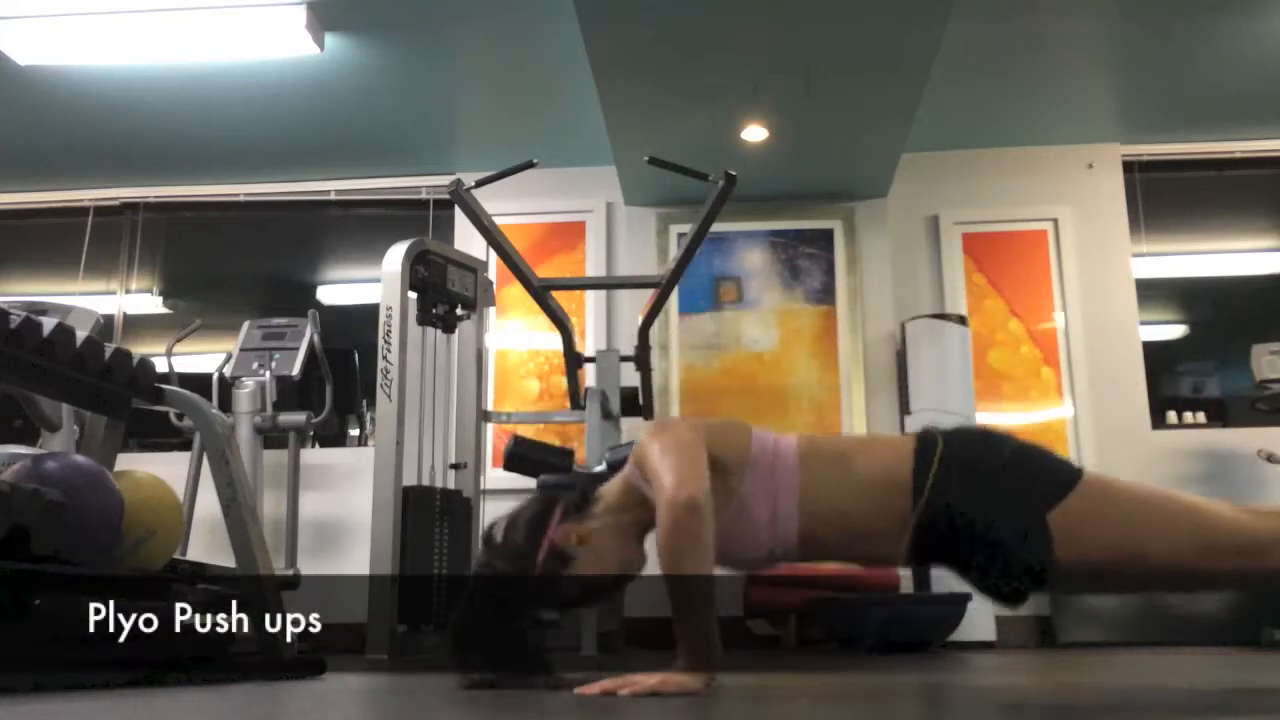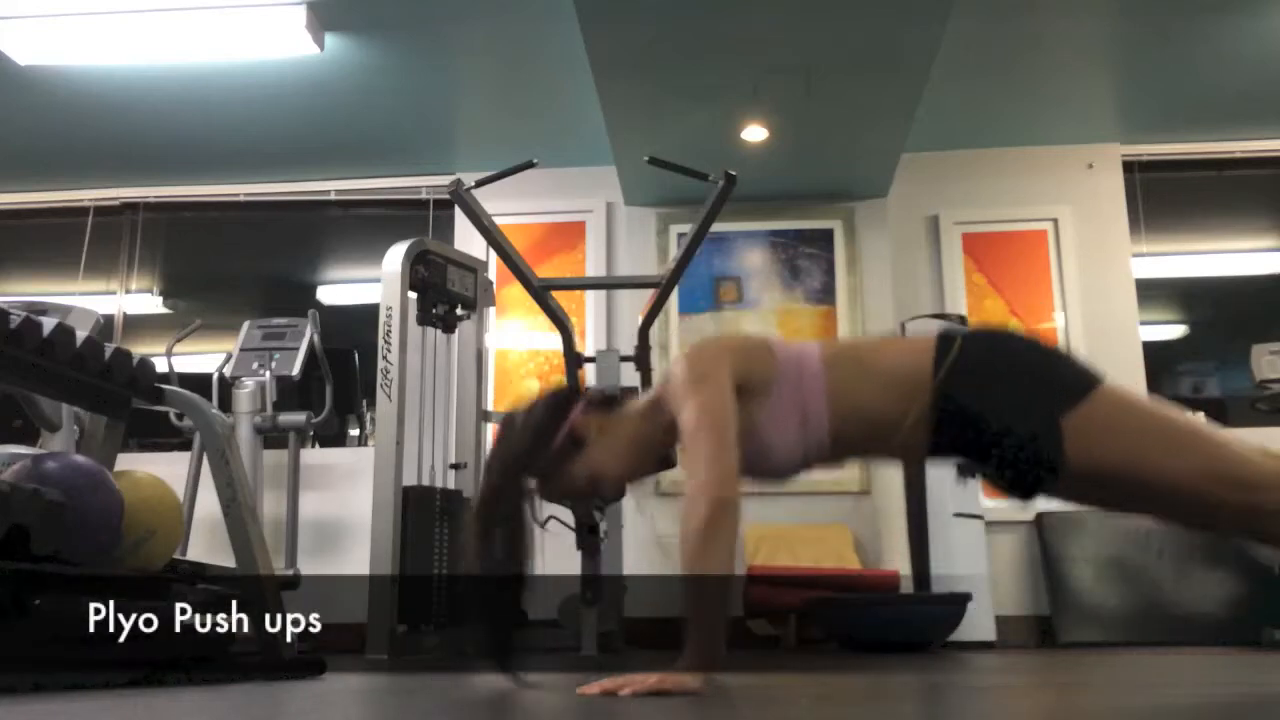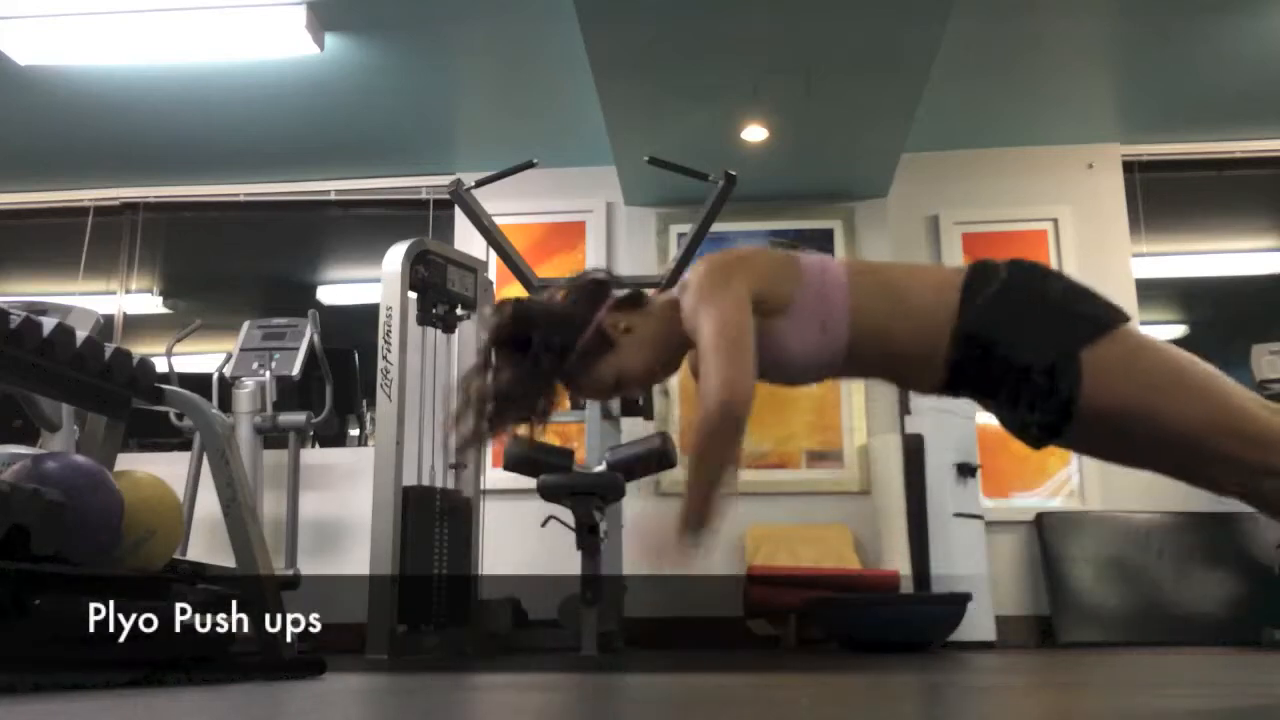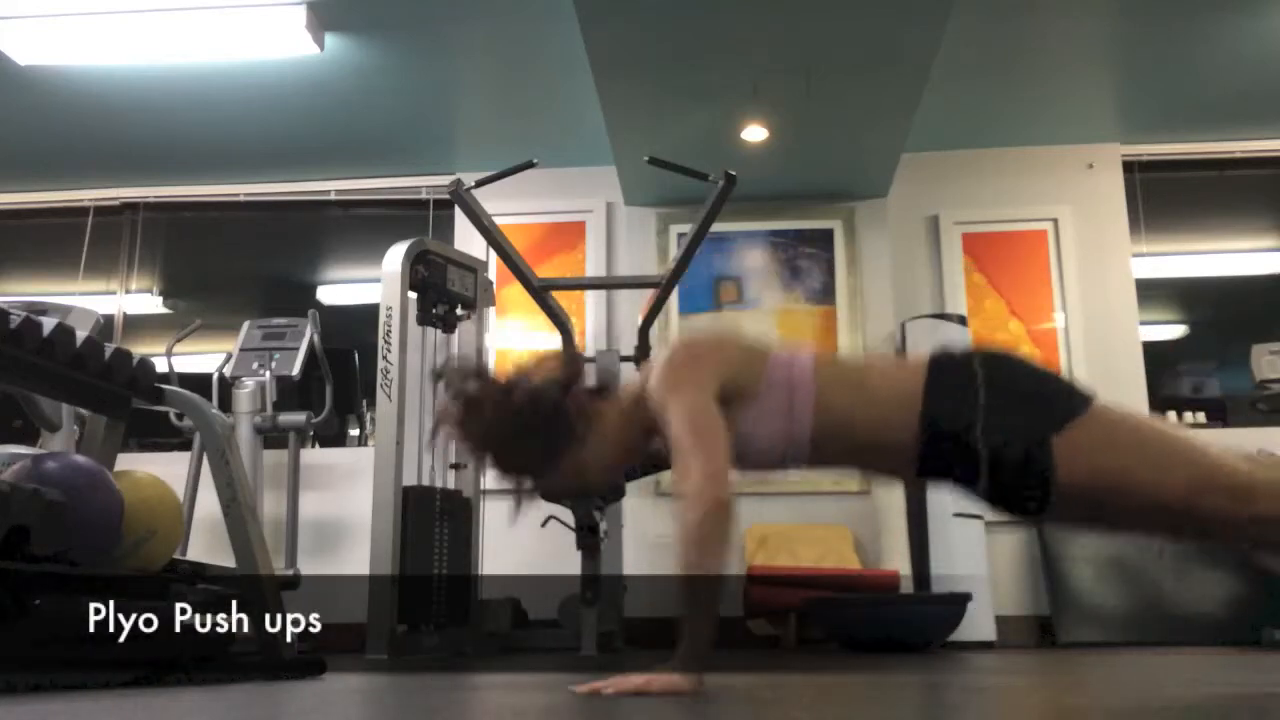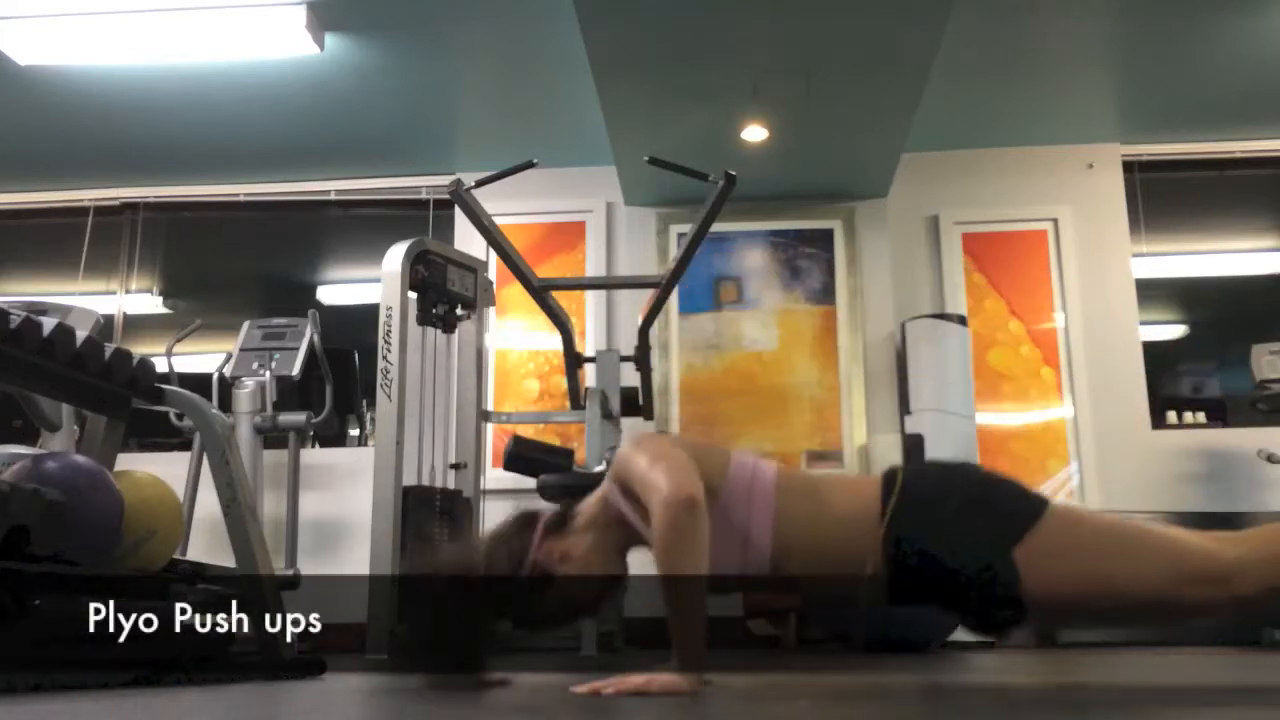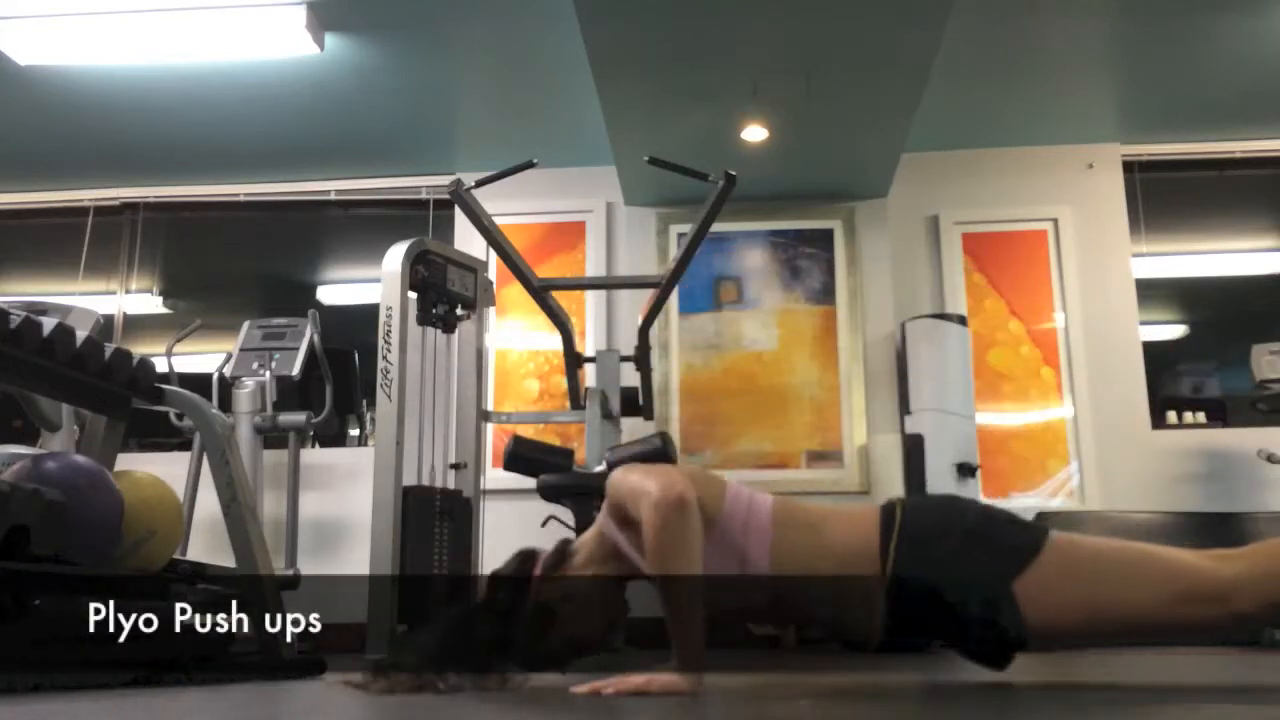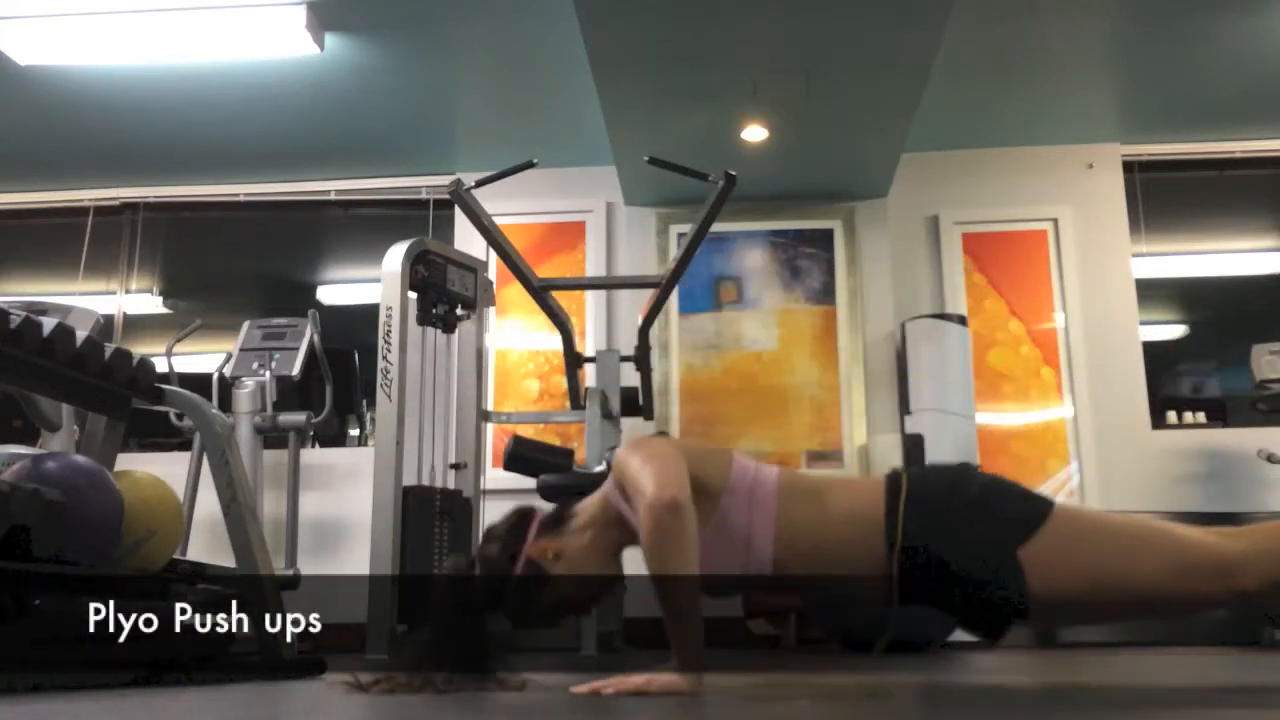
dt=0.2s
person 1, frame 1
left shoulder: (658, 448)
right shoulder: (656, 495)
left elbow: (688, 507)
left wrist: (694, 665)
left hip: (968, 496)
right hip: (947, 507)
person 1, frame 2
left shoulder: (695, 376)
right shoulder: (678, 421)
left elbow: (713, 508)
right elbow: (712, 526)
left wrist: (695, 665)
left hip: (992, 394)
right hip: (967, 408)
person 1, frame 3
left shoulder: (714, 289)
right shoulder: (702, 331)
left elbow: (728, 407)
right elbow: (720, 428)
left wrist: (679, 547)
left hip: (1019, 332)
right hip: (999, 345)
person 1, frame 4
left shoulder: (675, 379)
right shoulder: (670, 400)
left elbow: (710, 500)
right elbow: (711, 510)
left wrist: (687, 663)
left hip: (980, 421)
right hip: (968, 433)
person 1, frame 5
left shoulder: (638, 462)
right shoulder: (637, 501)
left elbow: (690, 512)
left wrist: (685, 667)
left hip: (948, 534)
right hip: (930, 550)
person 1, frame 6
left shoulder: (625, 494)
right shoulder: (632, 542)
left elbow: (672, 505)
left wrist: (685, 669)
left hip: (935, 565)
right hip: (917, 568)
person 1, frame 7
left shoulder: (638, 462)
right shoulder: (638, 504)
left elbow: (672, 508)
left wrist: (686, 666)
left hip: (944, 541)
right hip: (925, 547)
